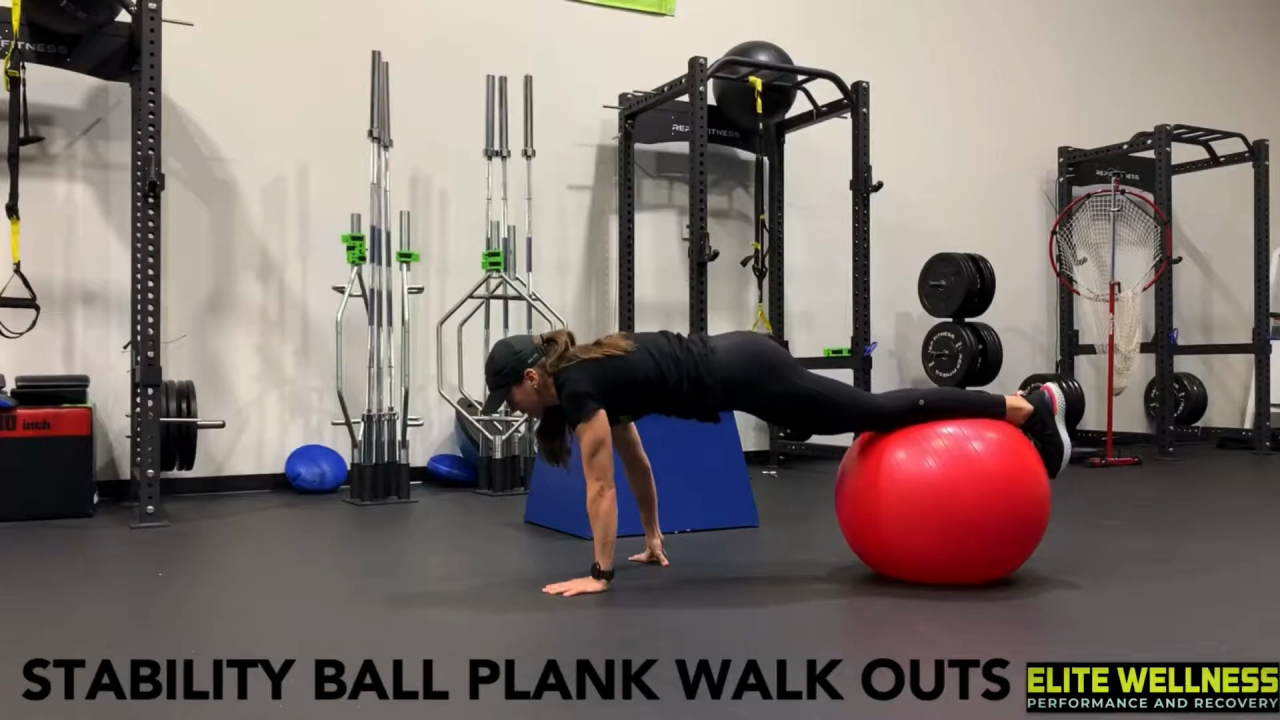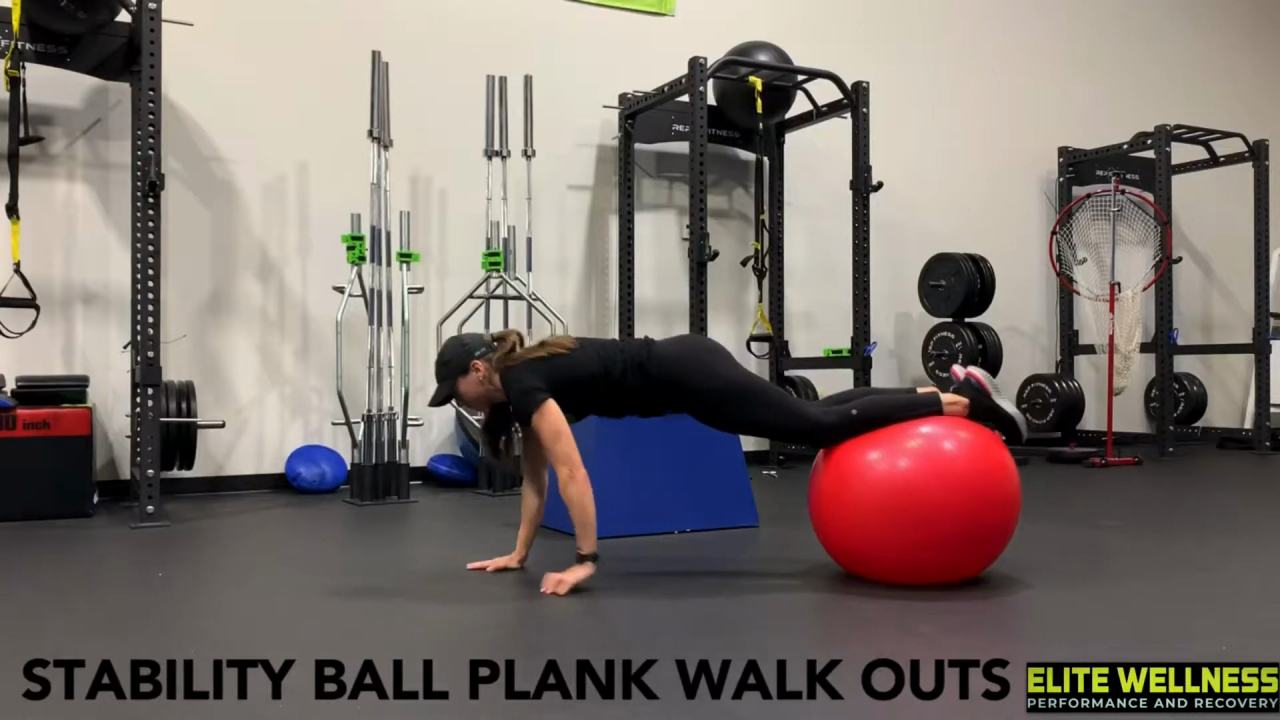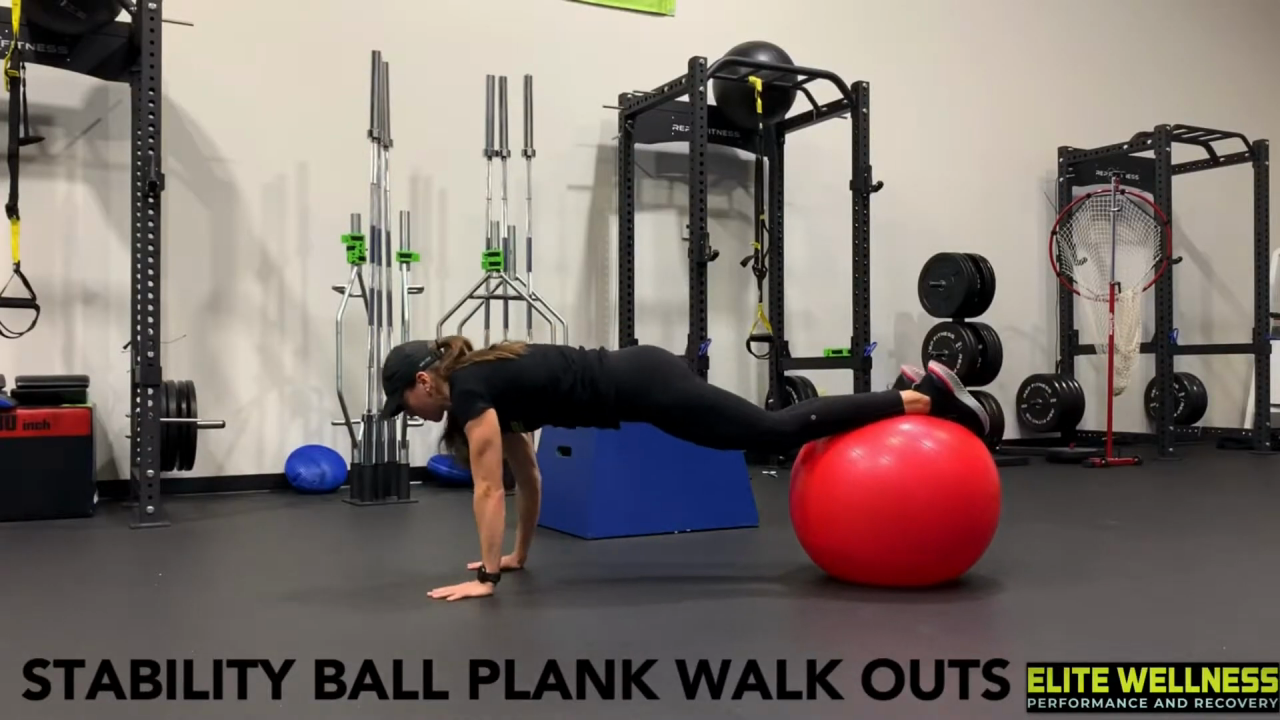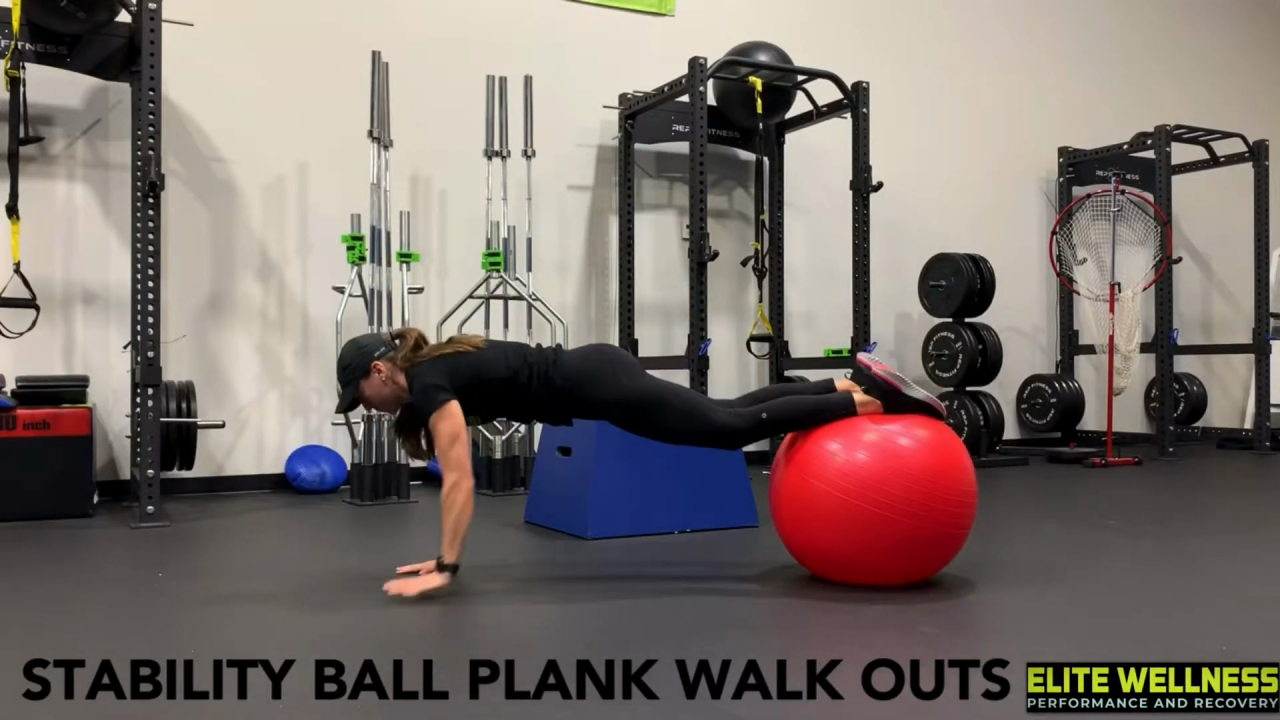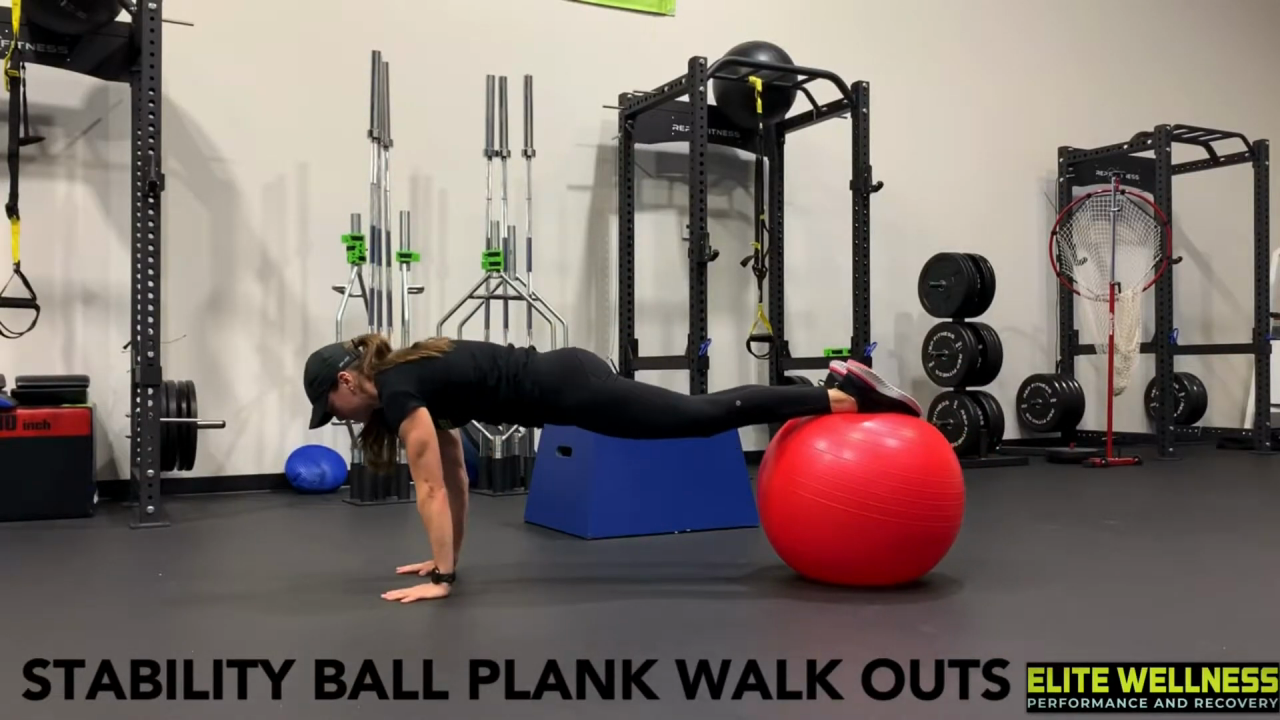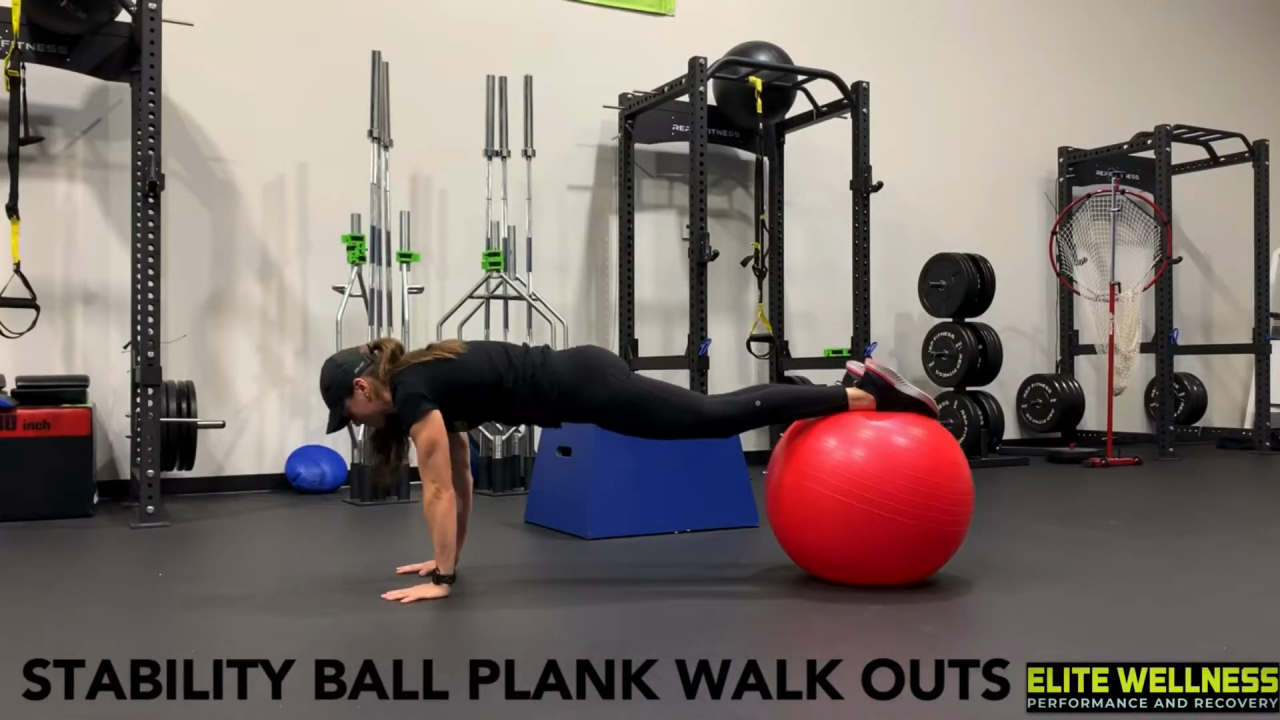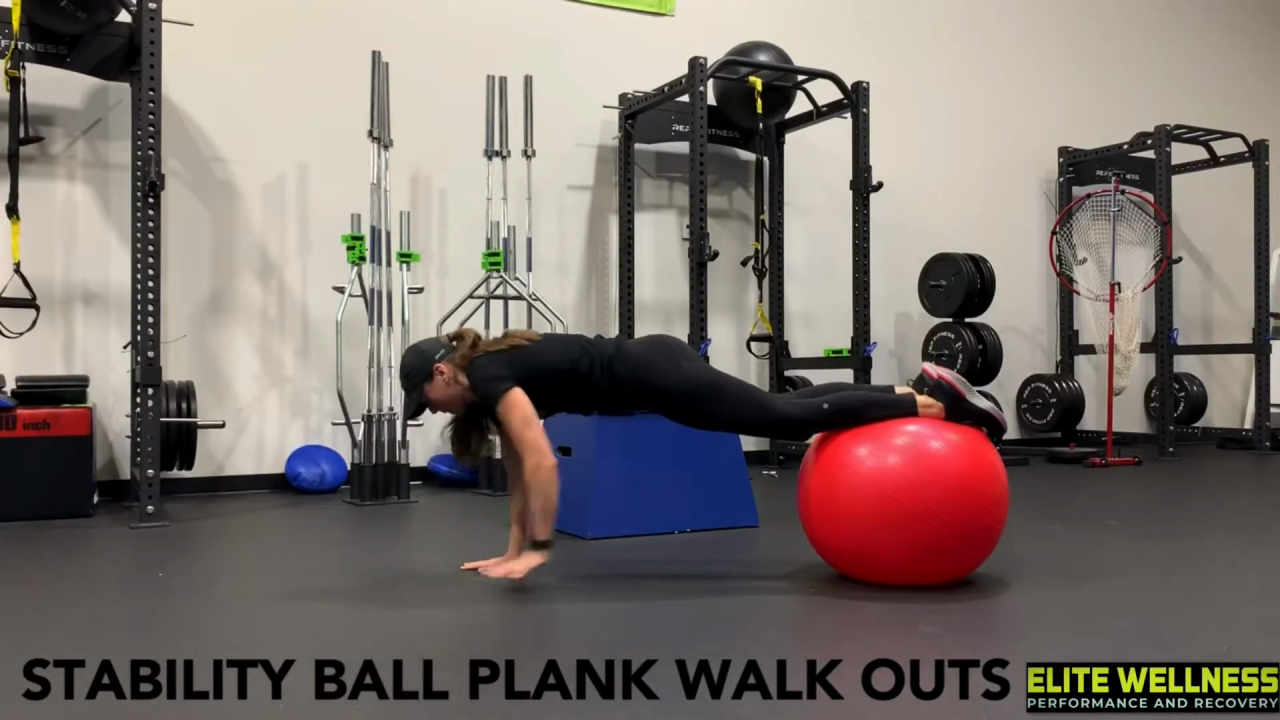
dt=0.7s
person 1, frame 1
left shoulder: (577, 388)
right shoulder: (585, 373)
left elbow: (601, 488)
right elbow: (637, 459)
left wrist: (600, 573)
right wrist: (653, 535)
left hip: (744, 376)
right hip: (737, 357)
left knee: (881, 412)
right knee: (877, 412)
left ankle: (1030, 406)
right ankle: (1018, 404)
person 1, frame 2
left shoulder: (523, 382)
right shoulder: (525, 382)
left elbow: (571, 471)
right elbow: (534, 477)
left wrist: (586, 558)
right wrist: (518, 554)
left hip: (687, 373)
right hip: (683, 373)
left knee: (824, 426)
right knee: (814, 416)
left ankle: (966, 401)
right ankle: (943, 388)
person 1, frame 3
left shoulder: (468, 390)
right shoulder: (489, 381)
left elbow: (489, 490)
right elbow: (529, 476)
left wrist: (487, 575)
right wrist: (520, 553)
left hip: (643, 387)
right hip: (640, 374)
left knee: (783, 431)
right knee: (778, 425)
left ankle: (929, 396)
right ankle: (903, 389)
person 1, frame 4
left shoulder: (429, 382)
right shoulder: (440, 374)
left elbow: (458, 479)
right elbow: (459, 473)
left wrist: (445, 571)
right wrist: (444, 555)
left hip: (597, 383)
right hip: (596, 375)
left knee: (733, 428)
right knee: (732, 415)
left ankle: (875, 400)
right ankle: (851, 383)
person 1, frame 5
left shoulder: (397, 389)
right shoulder: (416, 380)
left elbow: (431, 489)
right elbow: (455, 477)
left wrist: (442, 577)
right wrist: (446, 556)
left hip: (569, 388)
right hip: (567, 378)
left knee: (707, 415)
right knee: (704, 412)
left ankle: (851, 396)
right ankle: (835, 385)
person 1, frame 6
left shoulder: (410, 391)
right shoulder: (430, 381)
left elbow: (439, 489)
right elbow: (462, 479)
left wrist: (441, 578)
right wrist: (447, 557)
left hip: (585, 386)
right hip: (583, 374)
left knee: (724, 416)
right knee: (720, 412)
left ankle: (866, 395)
right ankle: (853, 386)
person 1, frame 7
left shoulder: (488, 376)
right shoulder: (498, 377)
left elbow: (539, 457)
right elbow: (519, 473)
left wrist: (536, 548)
right wrist: (513, 549)
left hip: (657, 374)
right hip: (652, 371)
left knee: (791, 420)
right knee: (789, 413)
left ankle: (938, 403)
right ankle: (917, 389)
